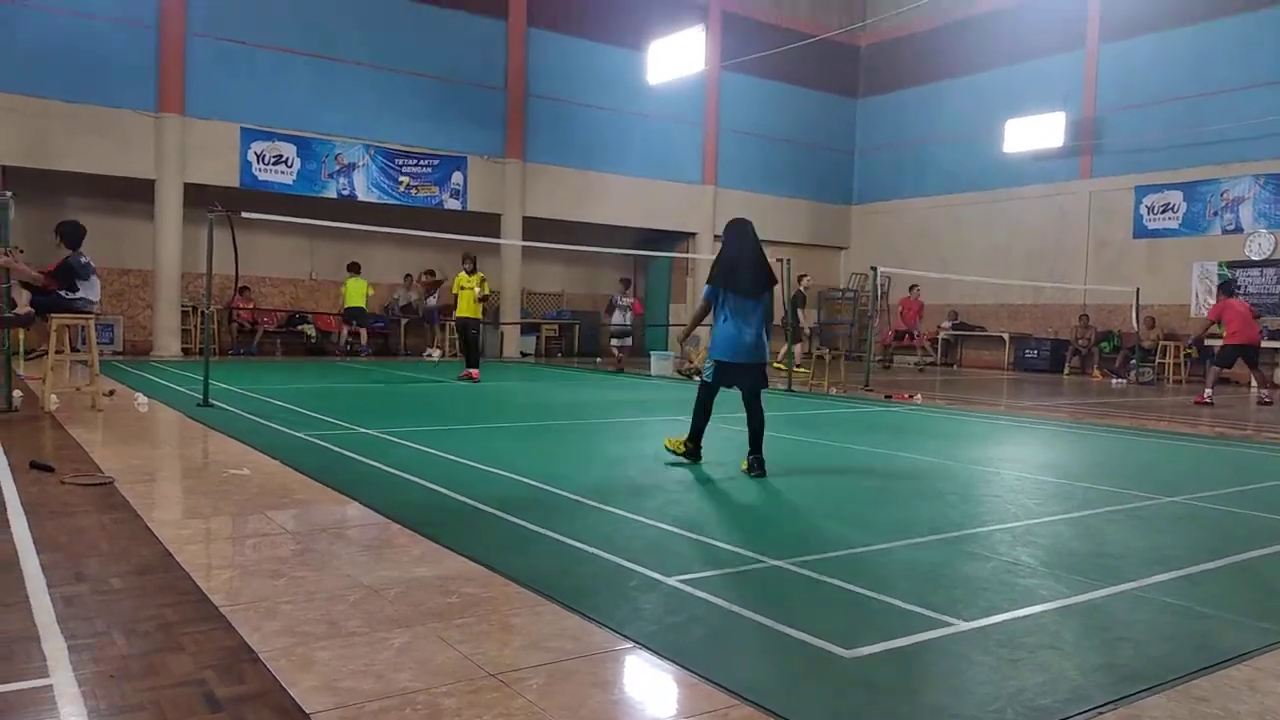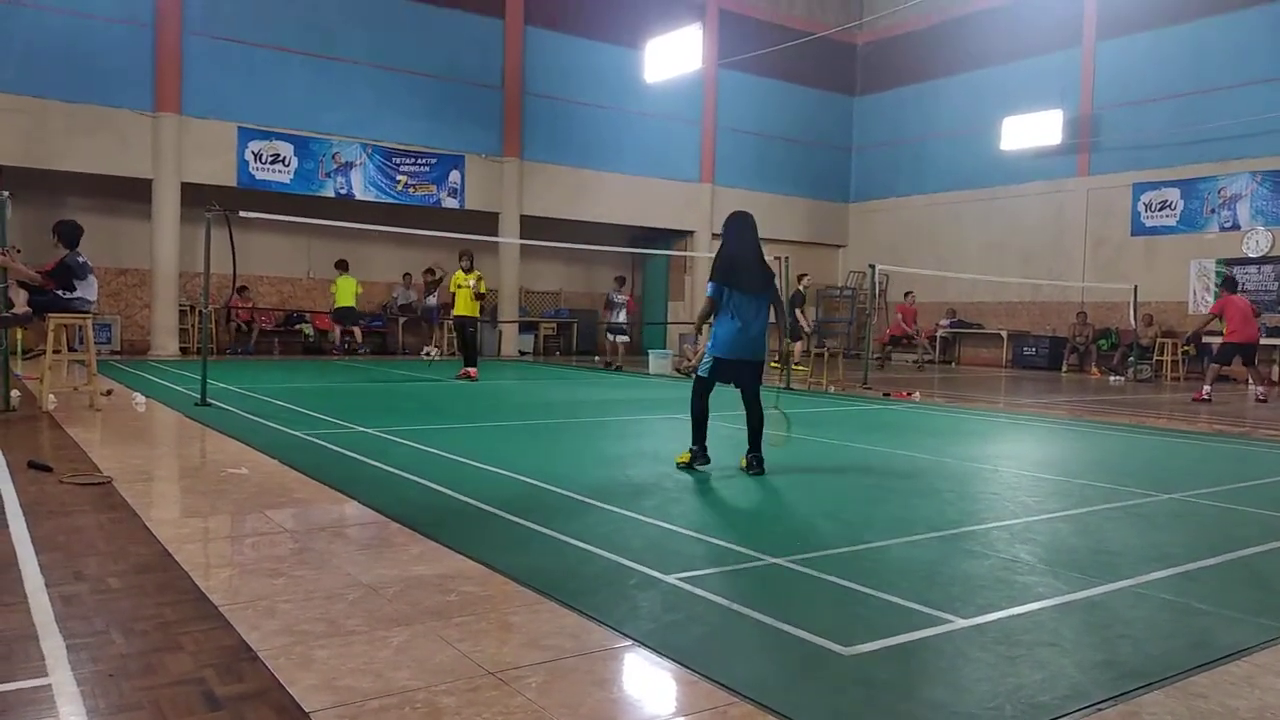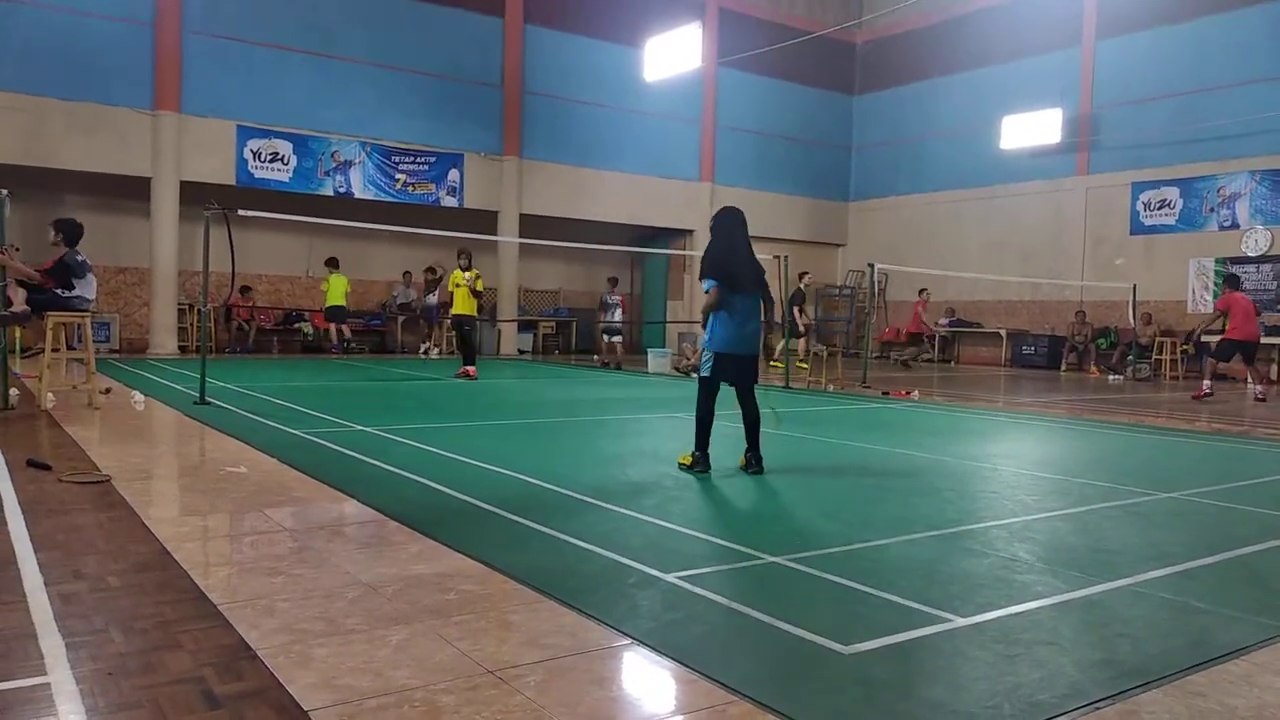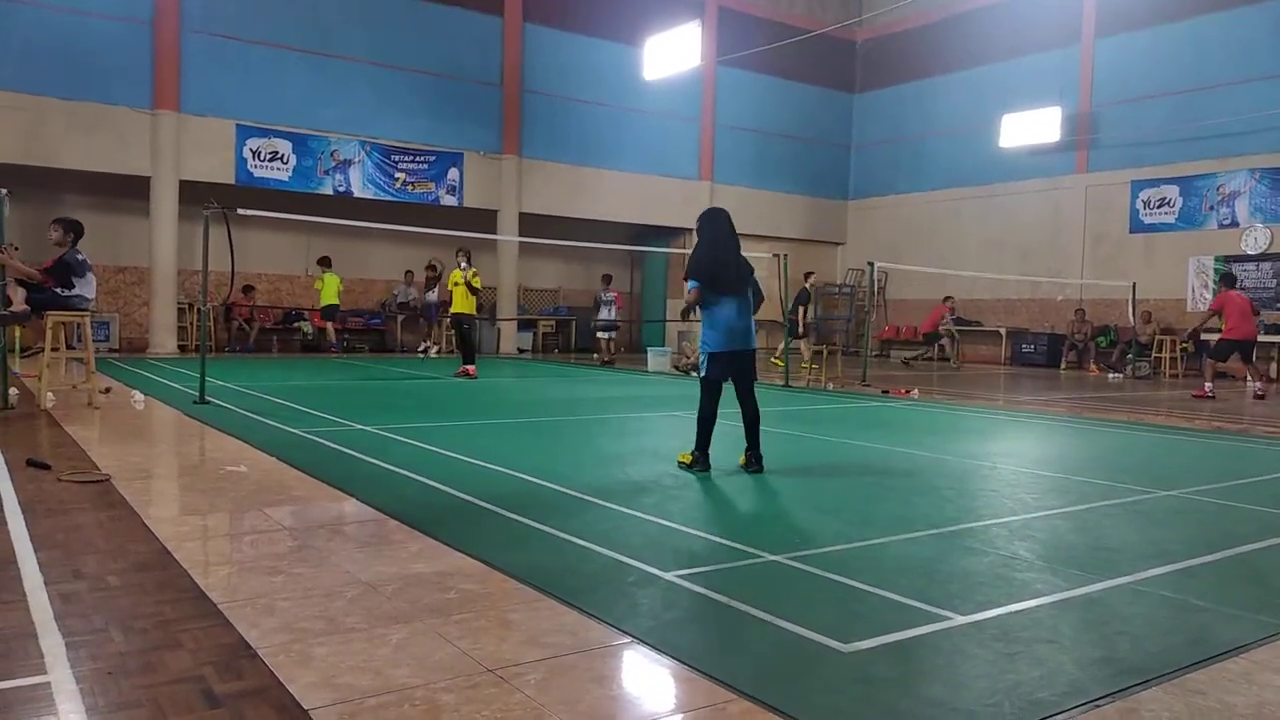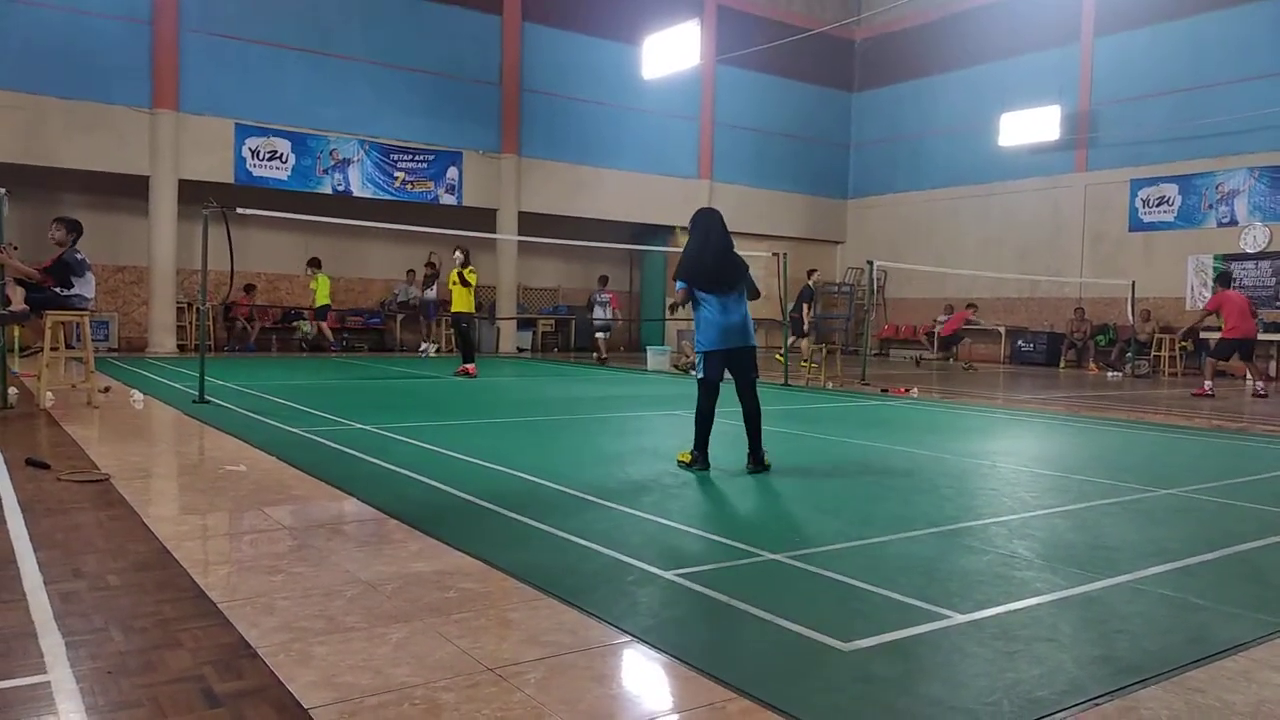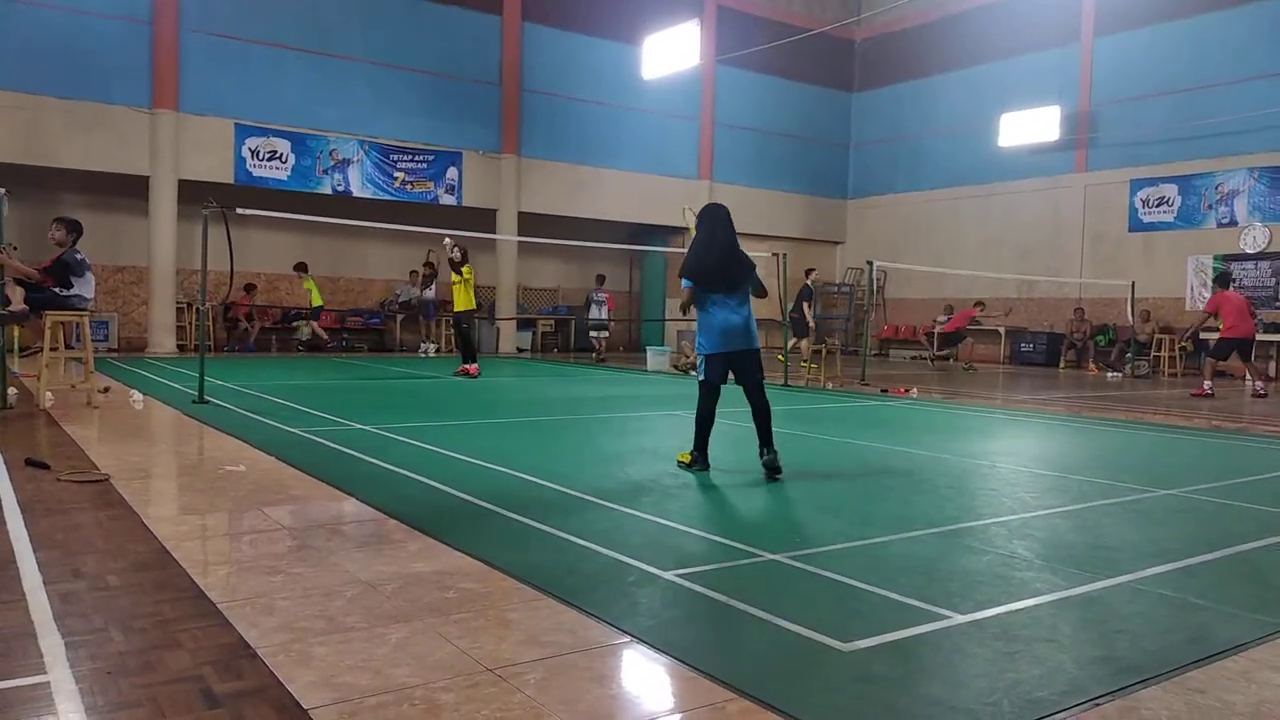
dt=0.2s
person 1, frame 1
left shoulder: (722, 269)
right shoulder: (762, 274)
left elbow: (704, 307)
right elbow: (768, 314)
left wrist: (686, 332)
right wrist: (766, 344)
left hip: (724, 345)
right hip: (754, 347)
left knee: (706, 393)
right knee: (752, 400)
left ankle: (692, 447)
right ankle: (755, 458)
person 1, frame 2
left shoulder: (725, 264)
right shoulder: (762, 269)
left elbow: (711, 304)
right elbow: (778, 306)
left wrist: (698, 324)
right wrist: (782, 340)
left hip: (724, 342)
right hip: (754, 344)
left knee: (700, 392)
right knee: (752, 399)
left ankle: (698, 450)
right ankle: (754, 457)
person 1, frame 3
left shoulder: (715, 259)
right shoulder: (751, 264)
left elbow: (714, 298)
right elbow: (768, 301)
left wrist: (704, 315)
left hip: (721, 340)
right hip: (749, 341)
left knee: (706, 396)
right knee: (747, 397)
left ankle: (700, 455)
right ankle: (753, 457)
person 1, frame 4
left shoulder: (701, 259)
right shoulder: (740, 262)
left elbow: (695, 297)
right elbow: (758, 297)
left wrist: (686, 307)
left hip: (716, 338)
right hip: (744, 338)
left knee: (709, 396)
right knee: (747, 396)
left ankle: (700, 455)
right ankle: (753, 455)
person 1, frame 5
left shoulder: (692, 260)
right shoulder: (734, 260)
left elbow: (682, 297)
right elbow: (754, 294)
left wrist: (675, 303)
left hip: (711, 336)
right hip: (742, 334)
left knee: (707, 395)
right knee: (748, 394)
left ankle: (699, 454)
right ankle: (756, 455)
person 1, frame 6
left shoulder: (696, 259)
right shoulder: (740, 259)
left elbow: (687, 298)
right elbow: (761, 292)
left wrist: (684, 305)
left hip: (713, 337)
right hip: (744, 336)
left knee: (708, 396)
right knee: (756, 395)
left ankle: (699, 455)
right ankle: (768, 451)
